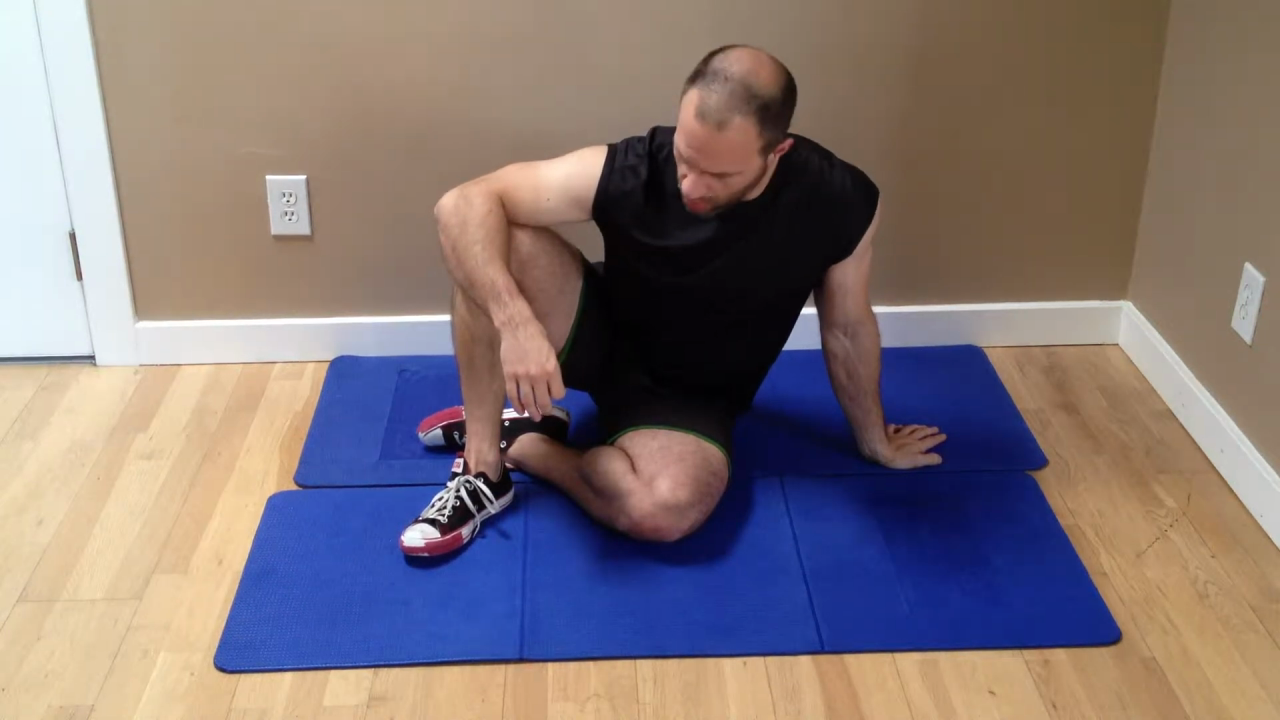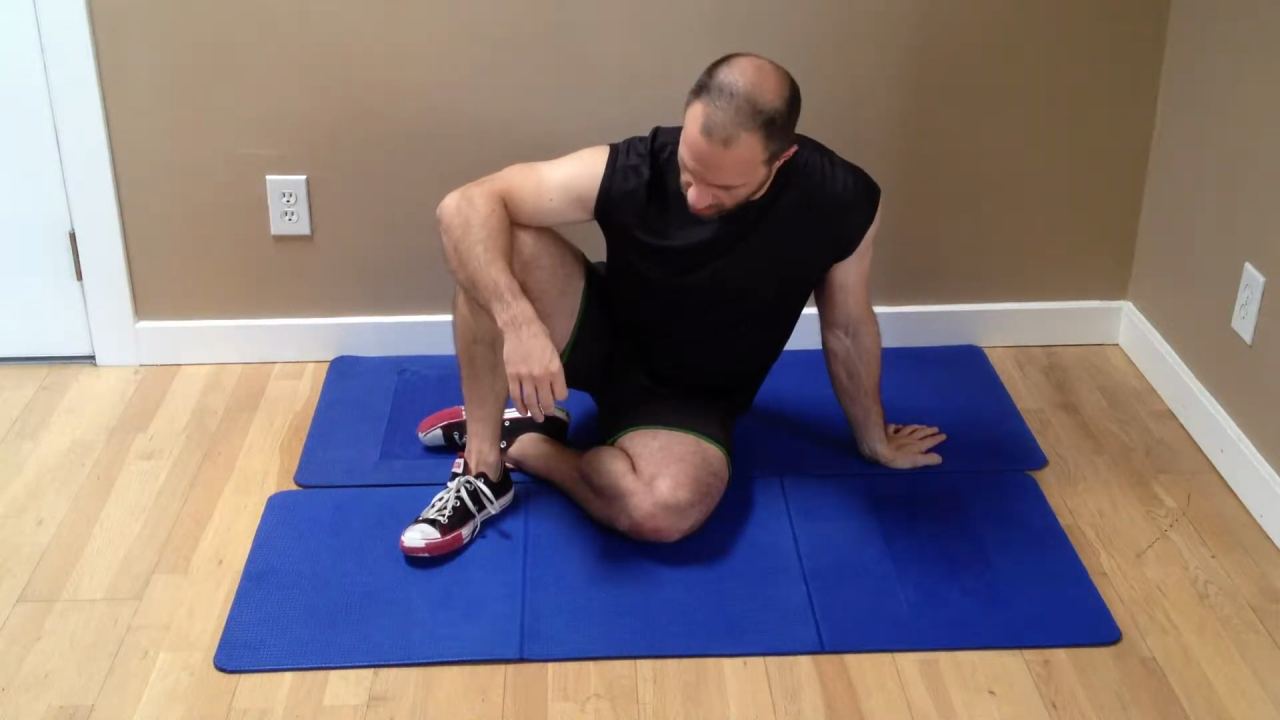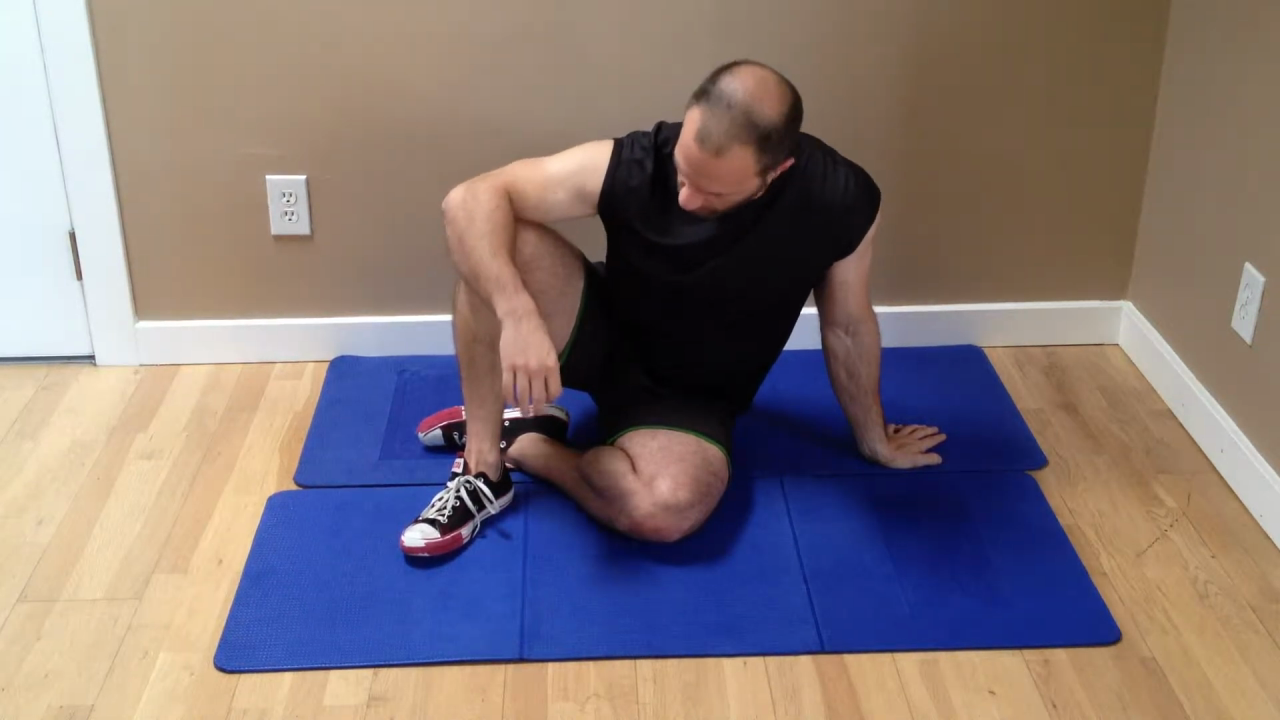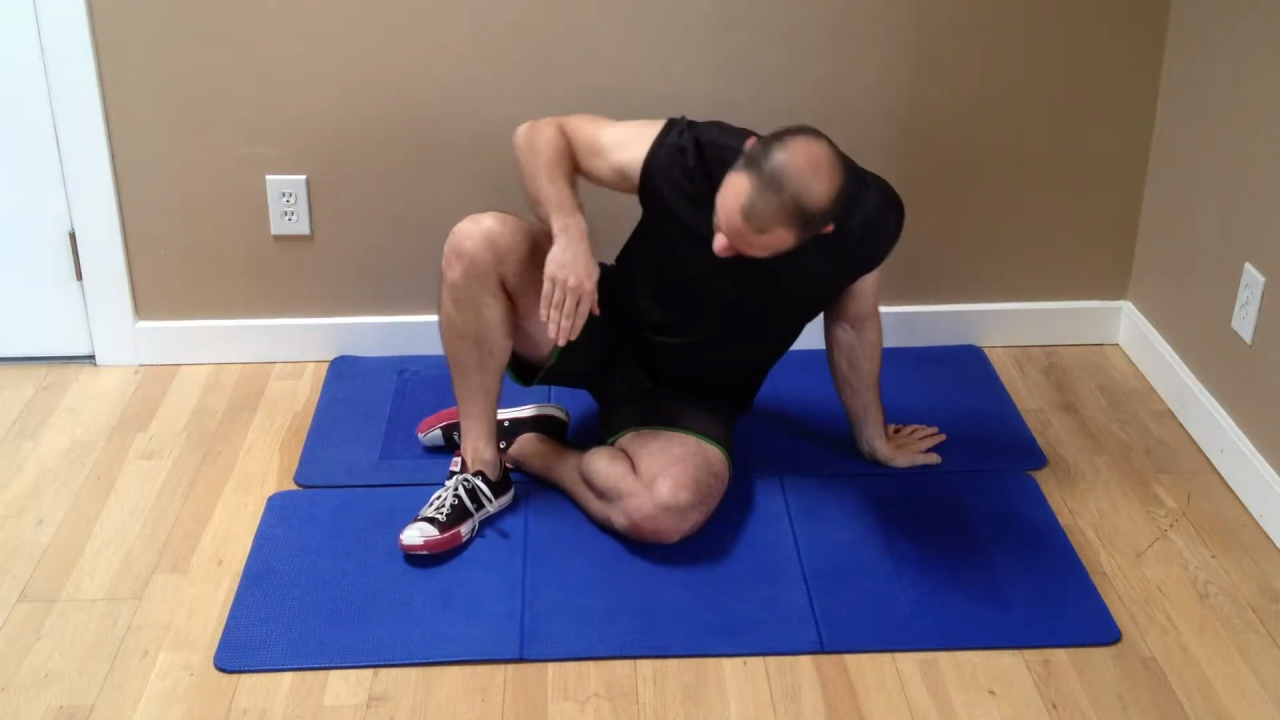
dt=0.5s
person 1, frame 1
left shoulder: (840, 204)
right shoulder: (627, 170)
left elbow: (847, 327)
right elbow: (463, 205)
left wrist: (874, 440)
right wrist: (516, 323)
left hip: (691, 395)
right hip: (603, 340)
left knee: (667, 510)
right knee: (498, 243)
left ankle: (517, 440)
right ankle: (482, 464)
person 1, frame 2
left shoulder: (843, 202)
right shoulder: (628, 171)
left elbow: (848, 327)
right elbow: (465, 207)
left wrist: (874, 439)
right wrist: (520, 324)
left hip: (693, 395)
right hip: (605, 339)
left knee: (667, 510)
right knee: (498, 245)
left ankle: (517, 440)
right ankle: (483, 466)
person 1, frame 3
left shoulder: (842, 200)
right shoulder: (631, 166)
left elbow: (847, 325)
right elbow: (470, 200)
left wrist: (874, 438)
right wrist: (518, 316)
left hip: (691, 394)
right hip: (605, 337)
left knee: (668, 509)
right knee: (498, 246)
left ankle: (516, 440)
right ankle: (483, 467)
person 1, frame 4
left shoulder: (869, 222)
right shoulder: (685, 156)
left elbow: (853, 323)
right elbow: (540, 134)
left wrist: (872, 437)
right wrist: (571, 237)
left hip: (695, 393)
right hip: (606, 330)
left knee: (667, 511)
right knee: (478, 244)
left ankle: (516, 441)
right ankle: (480, 468)
